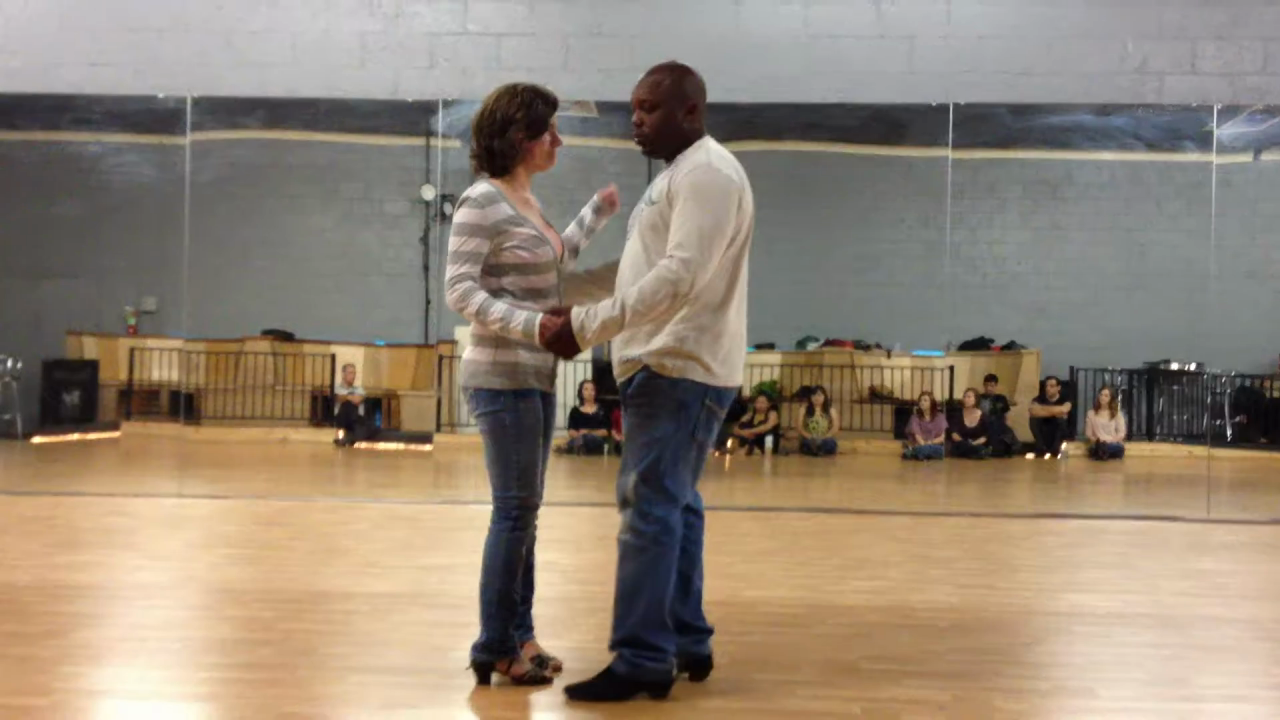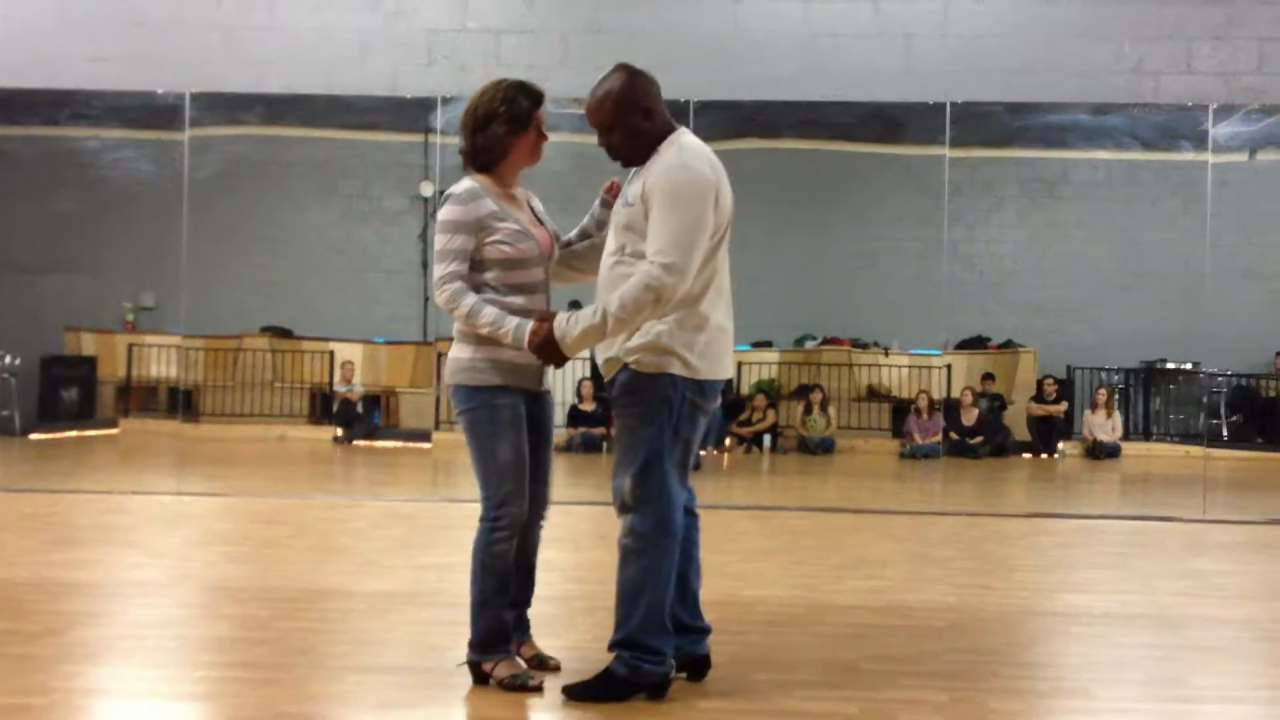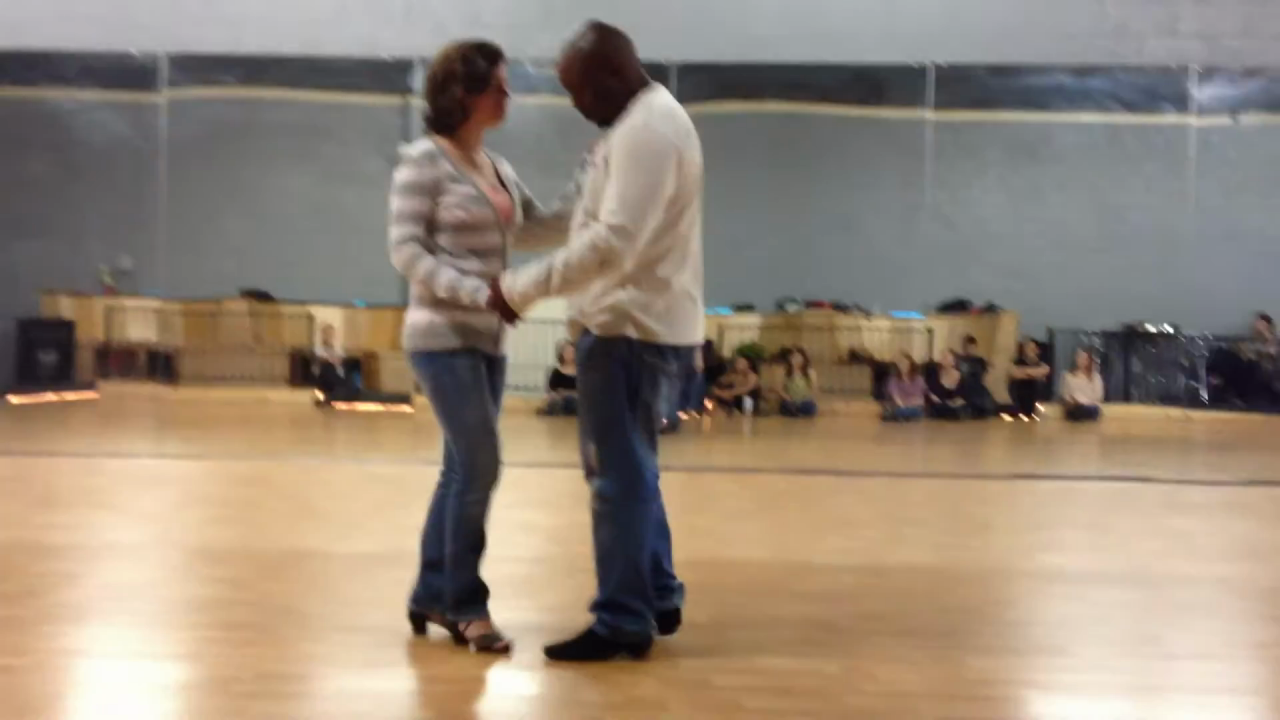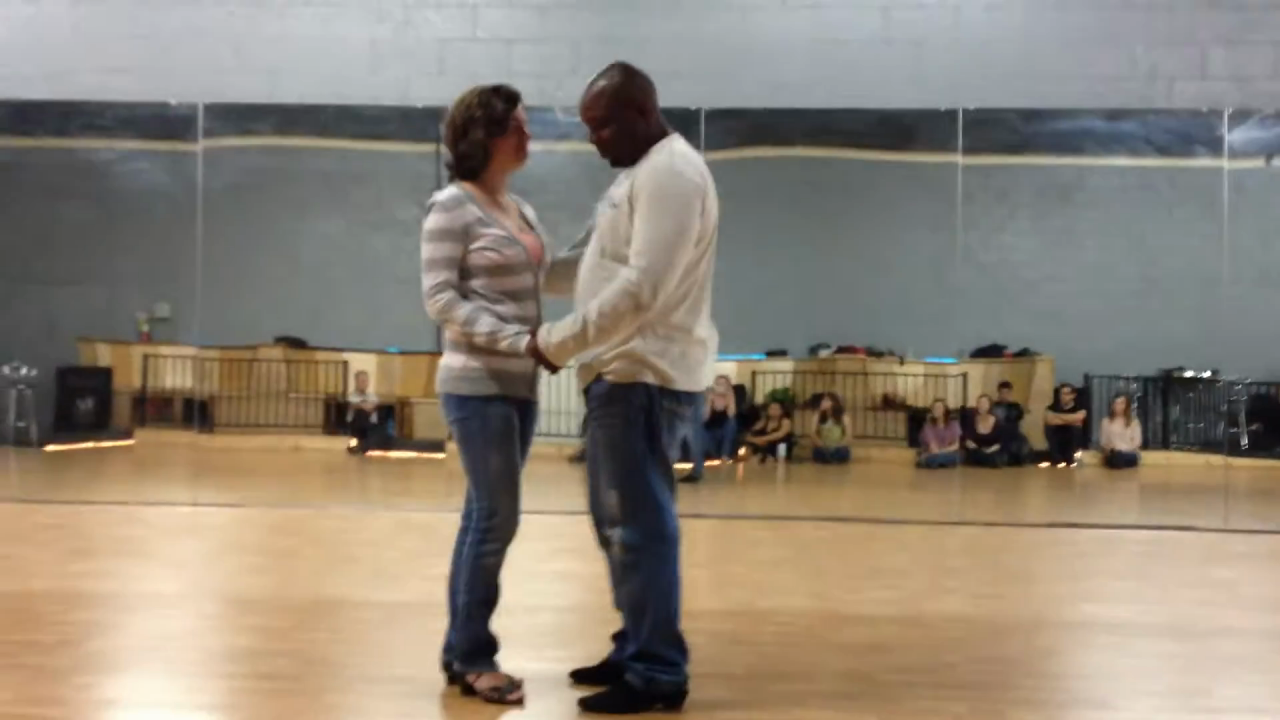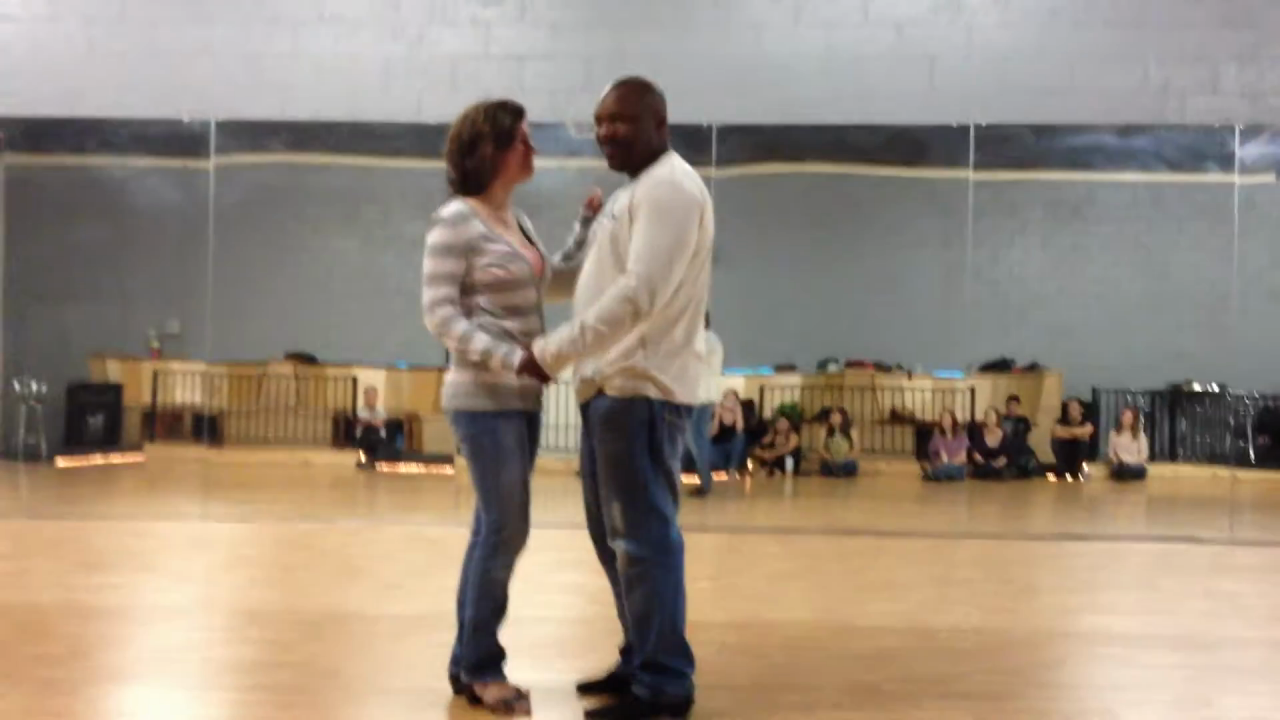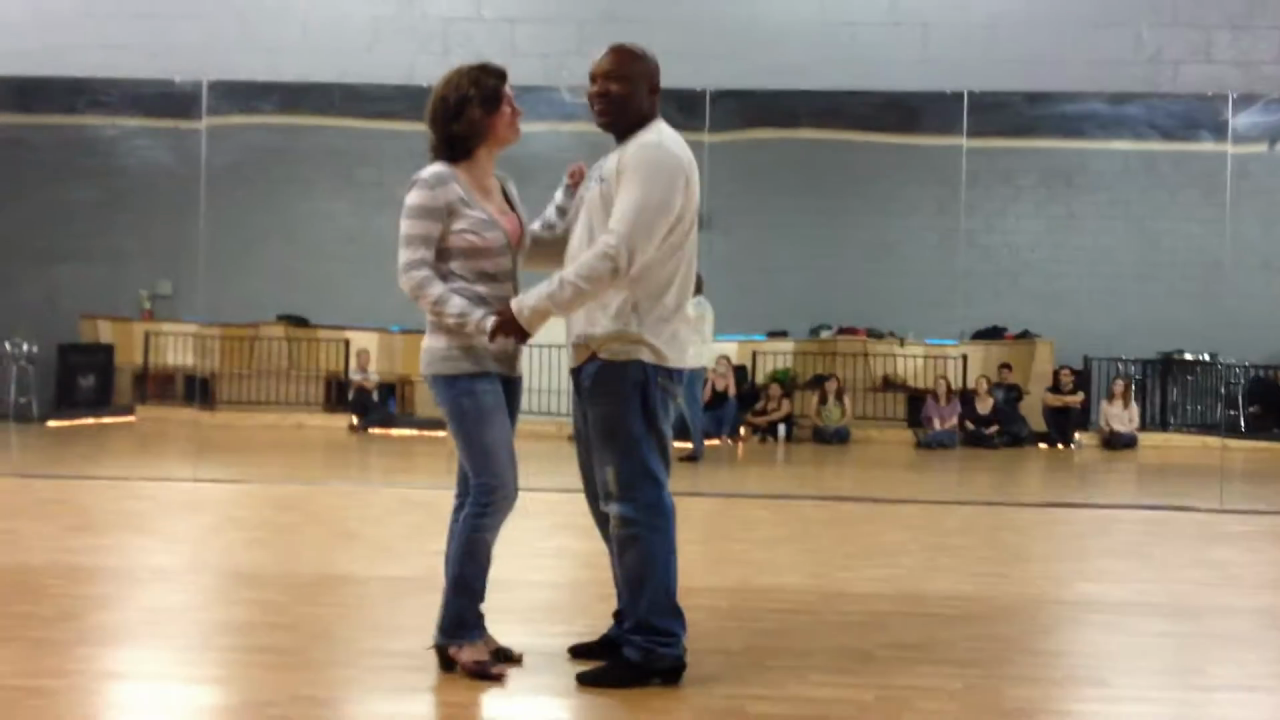
dt=0.4s
person 1, frame 1
left shoulder: (707, 172)
right shoulder: (678, 176)
left elbow: (679, 278)
left wrist: (583, 324)
right wrist: (585, 323)
left hip: (681, 368)
right hip: (665, 365)
left knee: (648, 505)
right knee: (673, 505)
left ankle: (644, 658)
right ankle: (687, 644)
person 1, frame 2
left shoulder: (682, 168)
right shoulder: (659, 168)
left elbow: (663, 279)
left wrist: (570, 332)
right wrist: (573, 330)
left hip: (667, 364)
right hip: (658, 361)
left knee: (647, 508)
right knee: (669, 505)
left ankle: (642, 660)
right ankle: (684, 642)
person 1, frame 3
left shoulder: (648, 129)
right shoulder: (643, 121)
left elbow: (612, 242)
left wrist: (520, 288)
right wrist: (528, 284)
left hip: (633, 327)
right hip: (639, 322)
left knee: (618, 471)
right knee: (630, 465)
left ankle: (623, 619)
right ankle: (656, 596)
person 1, frame 4
left shoulder: (669, 174)
right shoulder: (644, 172)
left elbow: (644, 287)
left wrist: (557, 340)
right wrist: (568, 339)
left hip: (644, 374)
right hip: (623, 371)
left knee: (639, 523)
right knee: (620, 519)
right ankle: (638, 649)
person 1, frame 5
left shoulder: (671, 188)
right shoulder: (635, 190)
left elbow: (640, 295)
left wrist: (552, 351)
left hip: (642, 391)
right hip: (612, 386)
left knee: (643, 537)
right knee: (616, 536)
right ankle: (642, 662)
person 1, frame 6
left shoulder: (656, 152)
right shoulder: (623, 157)
left elbow: (617, 256)
left wrist: (530, 308)
left hip: (633, 354)
right hip: (605, 351)
left knee: (635, 500)
right knee: (613, 500)
left ankle: (654, 646)
right ankle: (634, 627)
person 2, frame 1
left shoulder: (528, 202)
right shoulder: (482, 202)
right elbow: (460, 289)
left wrist: (593, 217)
right wrist: (531, 325)
left hip: (535, 376)
right hip: (503, 377)
left knee: (524, 509)
right knee: (515, 509)
left ankle: (517, 634)
right ankle: (495, 647)
person 2, frame 2
left shoulder: (528, 202)
right shoulder: (466, 199)
left elbow: (568, 265)
right elbow: (448, 289)
left wrist: (605, 210)
right wrist: (520, 331)
left hip: (529, 378)
right hip: (486, 375)
left knee: (531, 508)
right knee: (505, 509)
left ankle: (513, 631)
right ankle: (488, 647)
person 2, frame 3
left shoulder: (498, 168)
right shoulder: (423, 161)
left elbow: (538, 229)
right elbow: (405, 250)
right wrist: (477, 292)
left hip: (486, 340)
right hip: (443, 337)
left knee: (464, 470)
right knee: (477, 467)
left ankle: (432, 596)
right ankle: (463, 604)
person 2, frame 4
left shoulder: (520, 210)
right shoulder: (451, 206)
left elbow: (549, 277)
right elbow: (439, 297)
right wrist: (515, 339)
left hip: (519, 384)
right hip: (478, 384)
left knee: (485, 517)
right knee: (496, 518)
left ankle: (461, 649)
right ankle: (472, 656)
person 2, frame 5
left shoulder: (519, 222)
right shoulder: (456, 221)
left elbow: (554, 283)
right elbow: (440, 313)
left wrist: (587, 225)
right wrist: (507, 359)
left hip: (521, 399)
right hip: (484, 399)
left knee: (496, 532)
right knee: (504, 532)
left ankle: (469, 662)
right ankle: (481, 669)
person 2, frame 6
left shoulder: (503, 186)
right shoulder: (435, 183)
left elbow: (531, 248)
right elbow: (414, 274)
left wrist: (569, 194)
right wrist: (480, 322)
left hip: (502, 362)
right hip: (462, 362)
left knee: (479, 493)
right knee: (495, 489)
left ankle: (465, 627)
right ankle: (457, 629)
